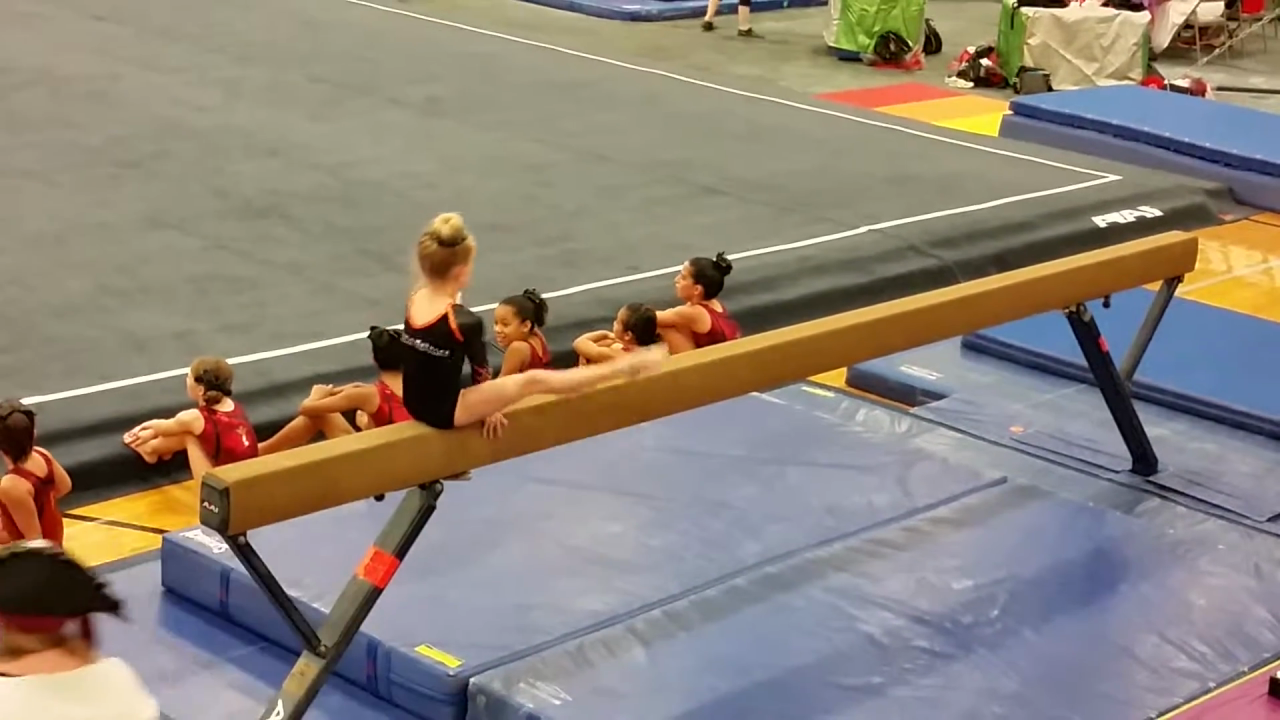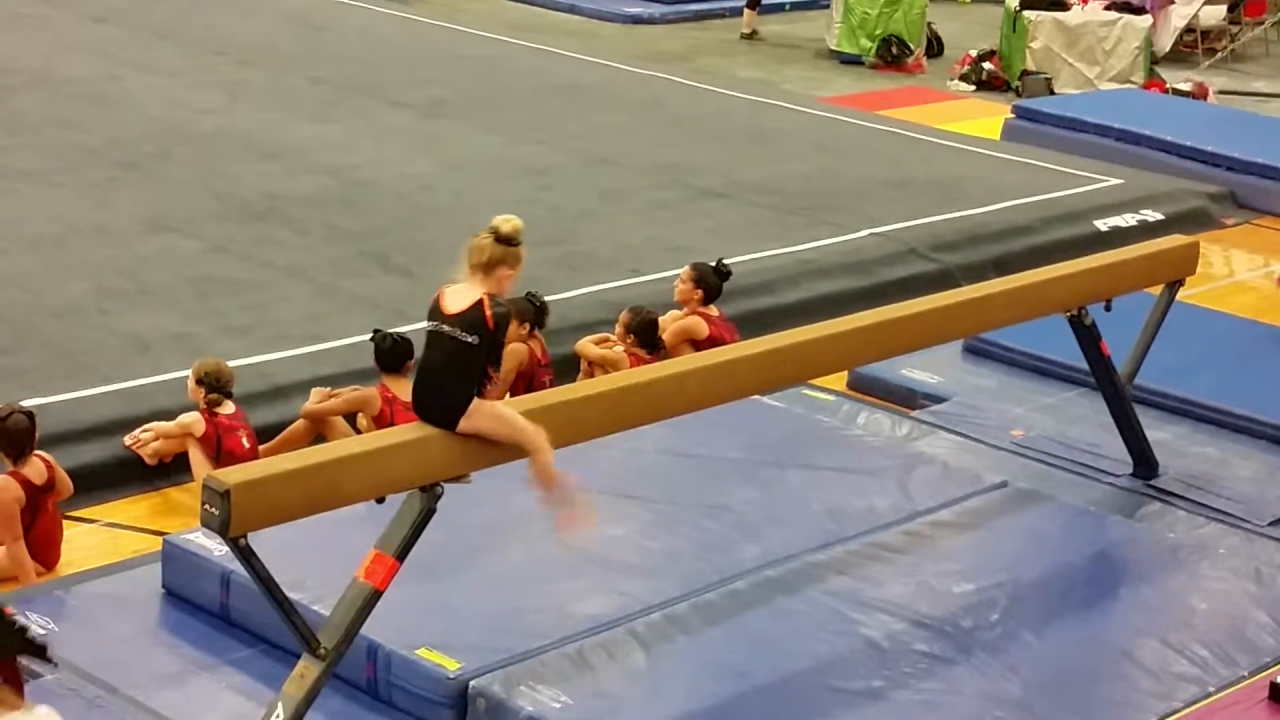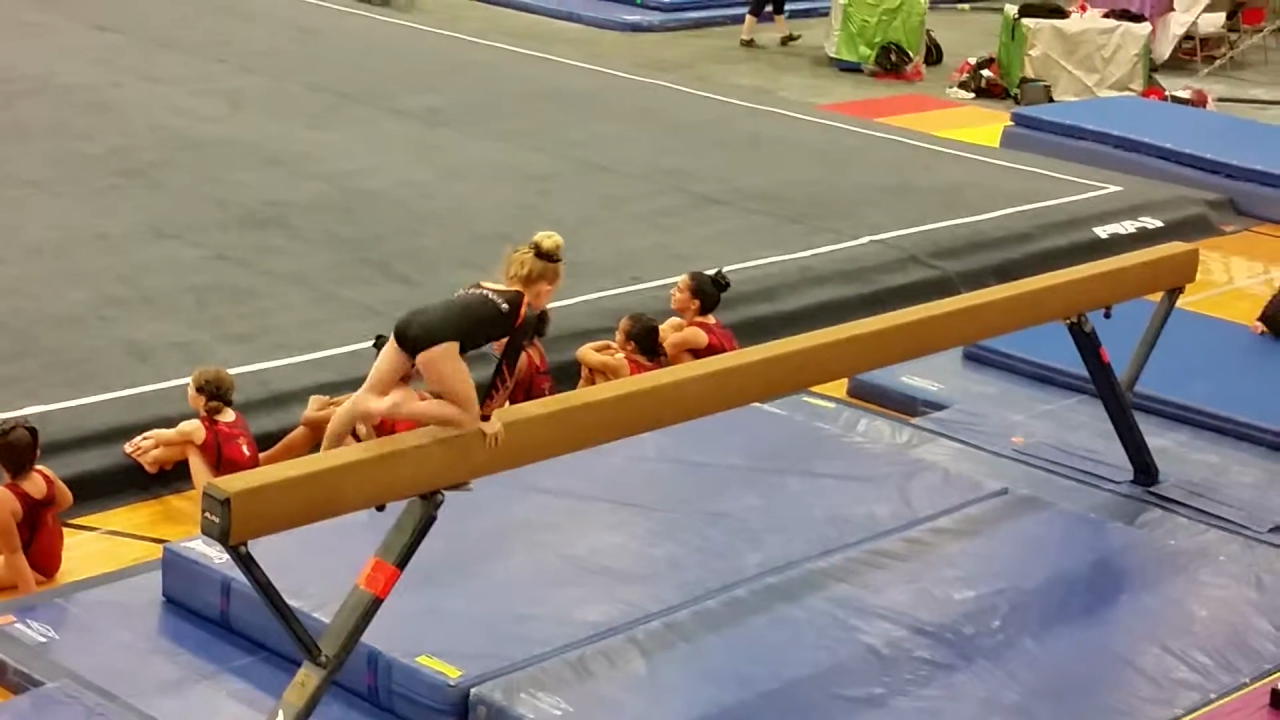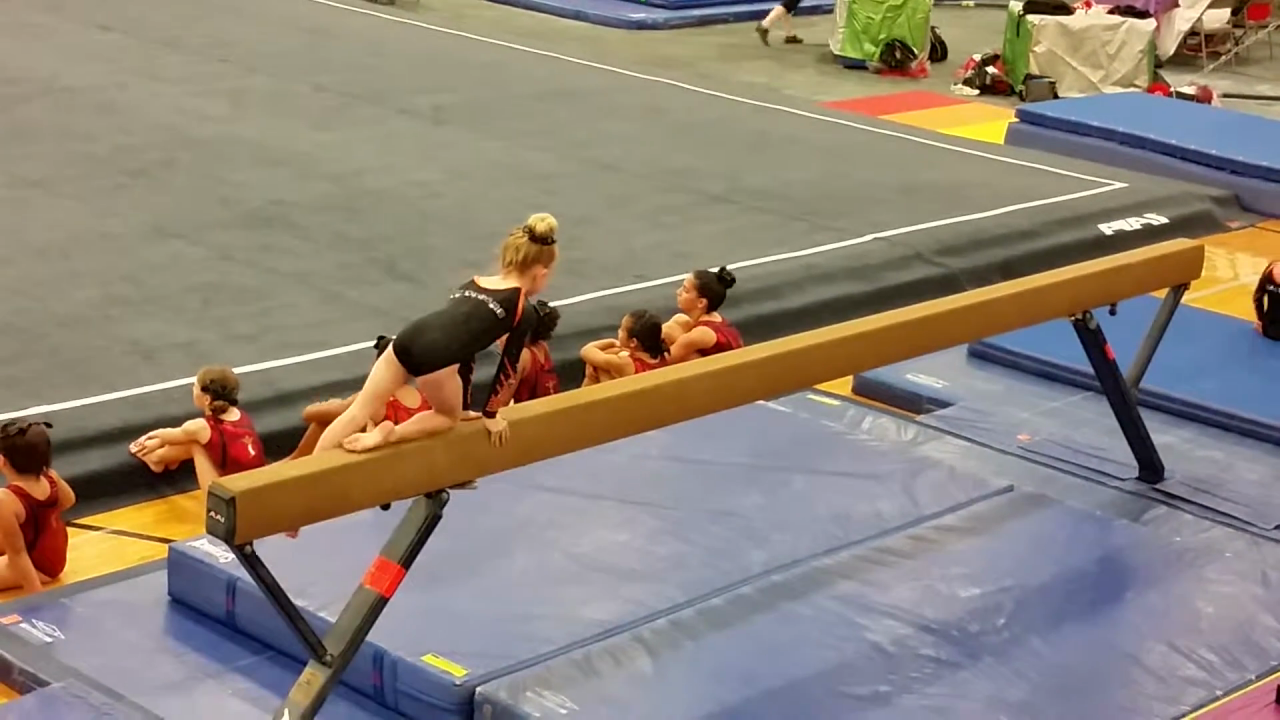
dt=0.4s
person 1, frame 1
left shoulder: (414, 299)
right shoulder: (466, 322)
right elbow: (480, 371)
right wrist: (489, 409)
left hip: (415, 406)
right hip: (444, 411)
right knee: (535, 380)
right ankle: (628, 365)
person 1, frame 2
left shoulder: (440, 297)
right shoulder: (496, 313)
right elbow: (490, 367)
right wrist: (484, 405)
left hip: (422, 407)
right hip: (455, 409)
right knee: (536, 440)
right ankle: (562, 502)
person 1, frame 3
left shoulder: (477, 289)
right shoulder: (523, 317)
right elbow: (505, 373)
right wrist: (485, 418)
left hip: (409, 324)
right hip: (435, 339)
left knee: (362, 399)
right knee: (467, 415)
right ankle: (397, 407)
person 1, frame 4
left shoulder: (471, 284)
right shoulder: (523, 313)
right elbow: (507, 371)
left wrist: (464, 407)
right wrist: (490, 415)
left hip: (407, 340)
right hip: (434, 359)
left knee: (358, 412)
right knee: (448, 416)
right ankle: (387, 435)
